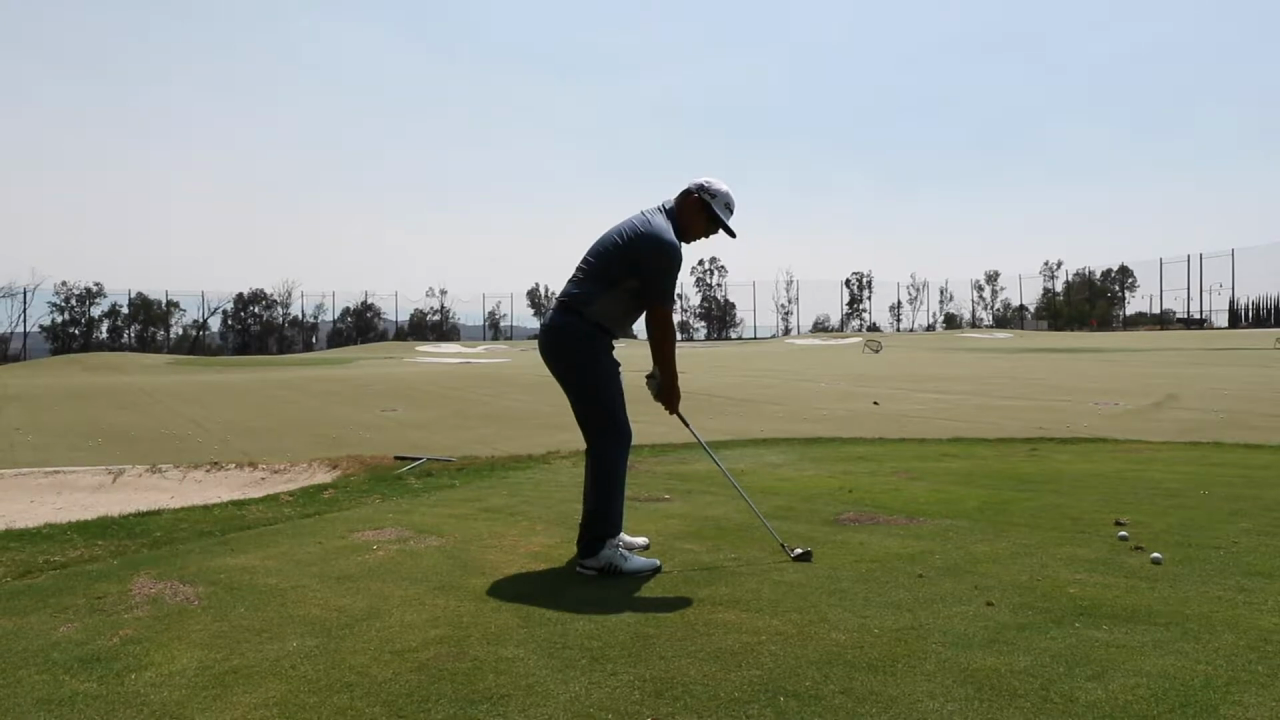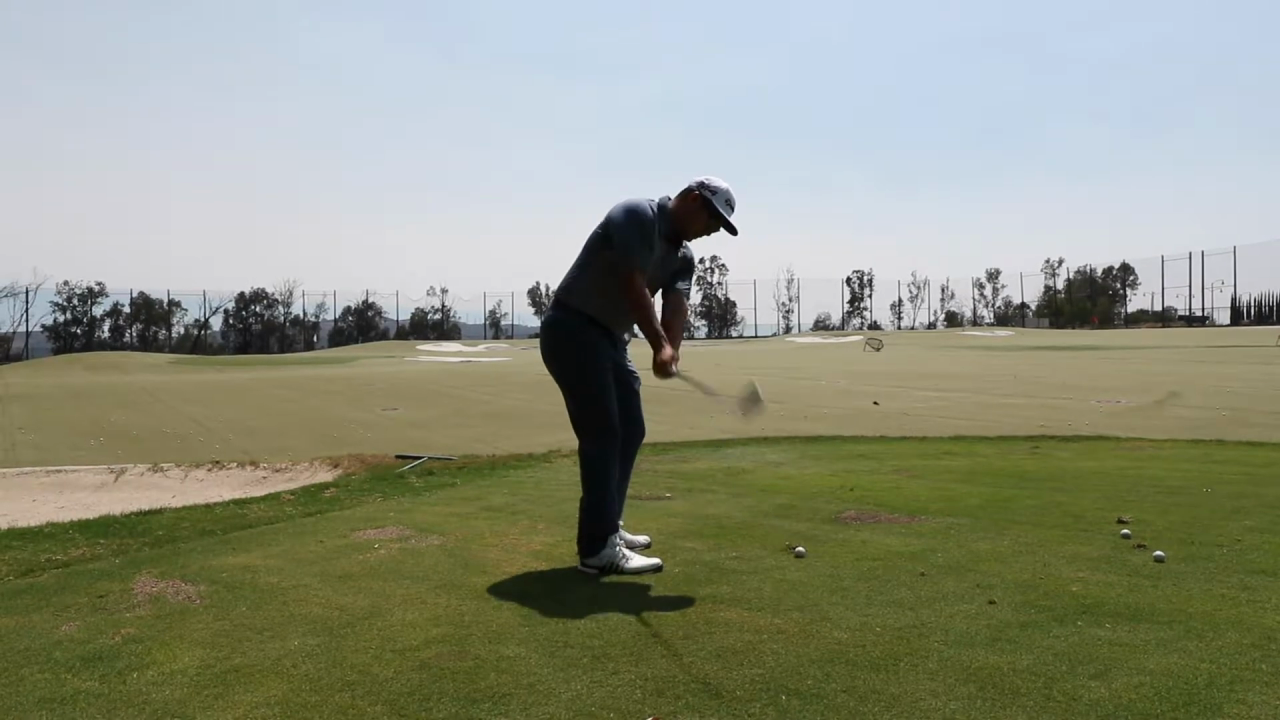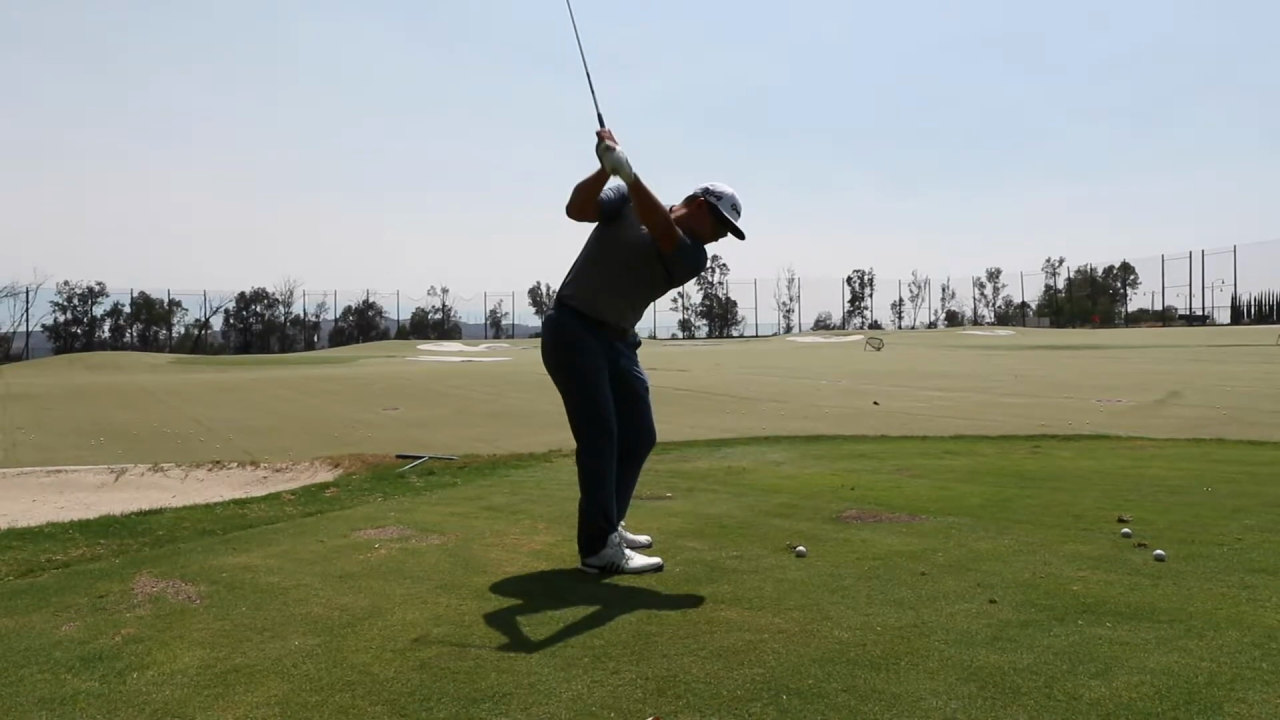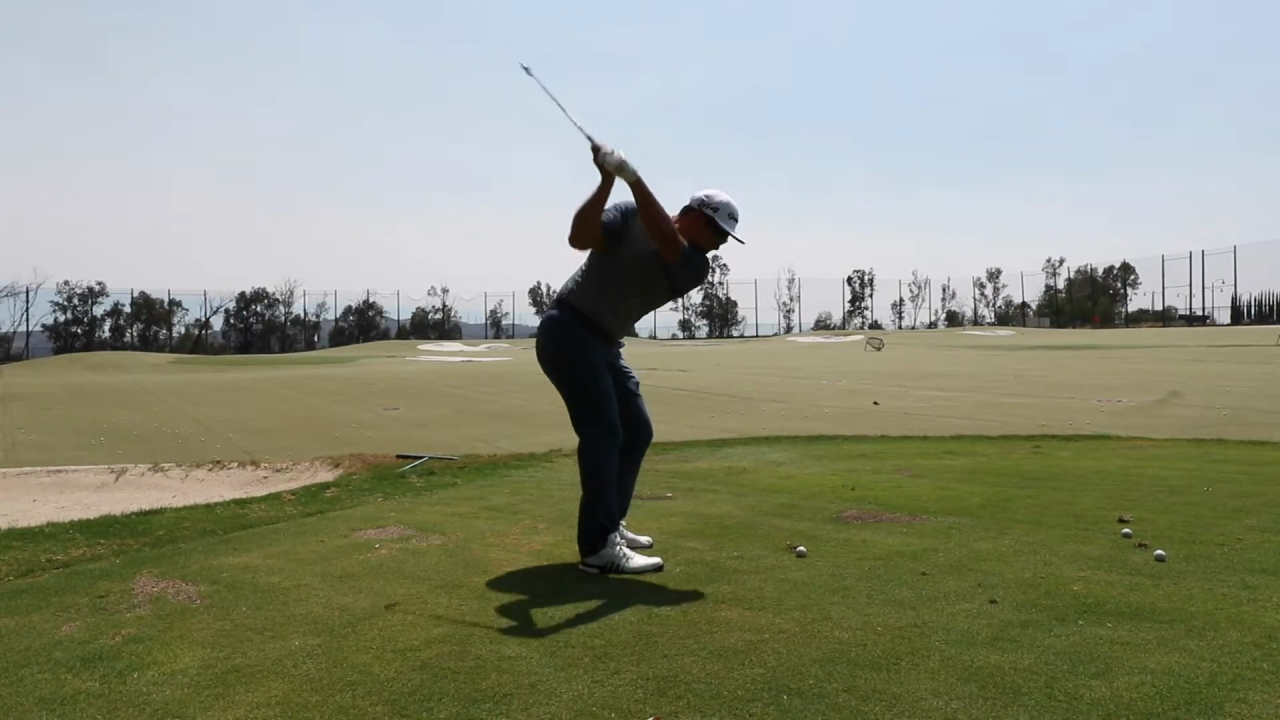
dt=1s
person 1, frame 1
left shoulder: (652, 228)
right shoulder: (662, 242)
left elbow: (656, 317)
right elbow: (661, 322)
left wrist: (659, 371)
right wrist: (670, 382)
left hip: (574, 335)
right hip: (578, 338)
left knee: (609, 436)
right knee: (612, 438)
left ankle: (602, 532)
right ankle: (597, 550)
person 1, frame 2
left shoulder: (683, 256)
right shoulder: (637, 215)
left elbow: (677, 308)
right elbow: (633, 287)
left wrist: (670, 350)
right wrist: (659, 346)
left hip: (609, 337)
right hip: (572, 331)
left knee: (629, 432)
right knee: (603, 434)
left ankle: (606, 528)
right ankle: (597, 548)
person 1, frame 3
left shoulder: (692, 258)
right shoulder: (627, 198)
left elbow: (662, 231)
right elbow: (576, 208)
left wrist: (628, 174)
right wrist: (606, 170)
left hip: (617, 341)
right hip: (572, 329)
left knee: (638, 436)
right knee: (599, 434)
left ankle: (607, 525)
right ankle: (599, 548)
person 1, frame 4
left shoulder: (695, 266)
right shoulder: (630, 214)
left elbow: (666, 240)
right elbow: (579, 238)
left wrist: (633, 178)
right wrist: (607, 182)
left hip: (602, 343)
right hip: (567, 332)
left knee: (636, 433)
right knee: (603, 434)
left ankle: (609, 525)
right ankle: (599, 547)
